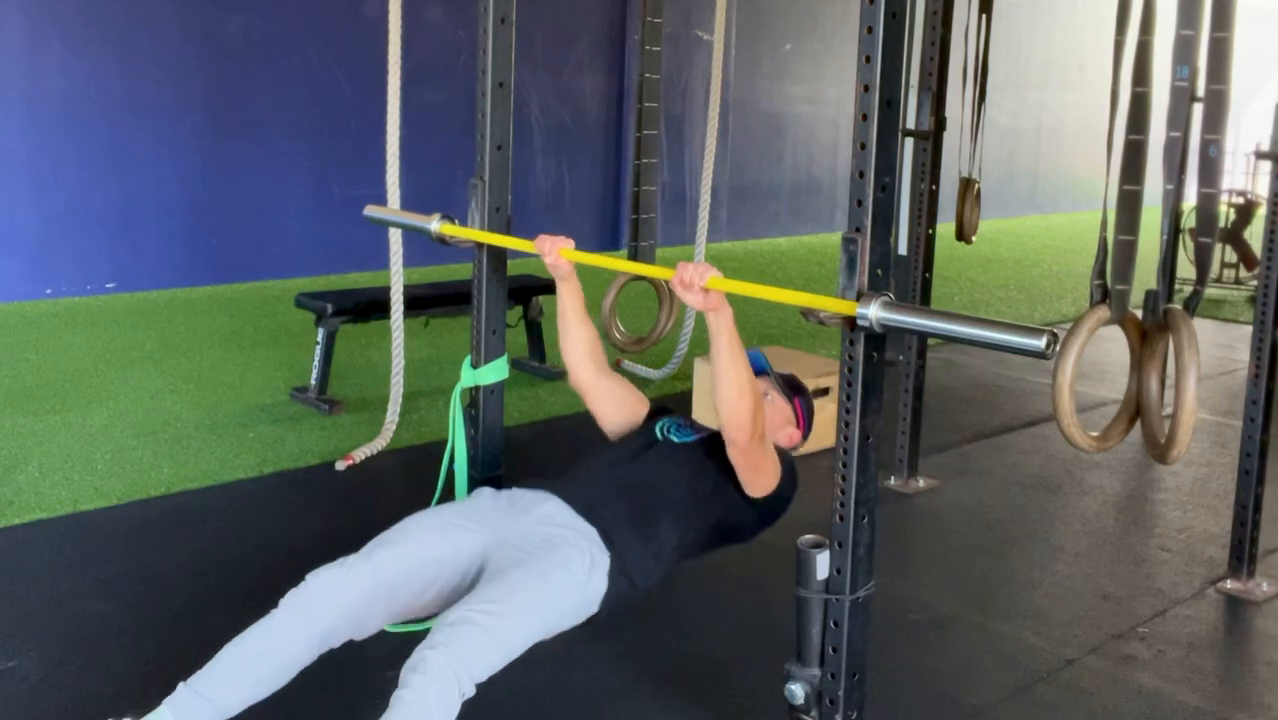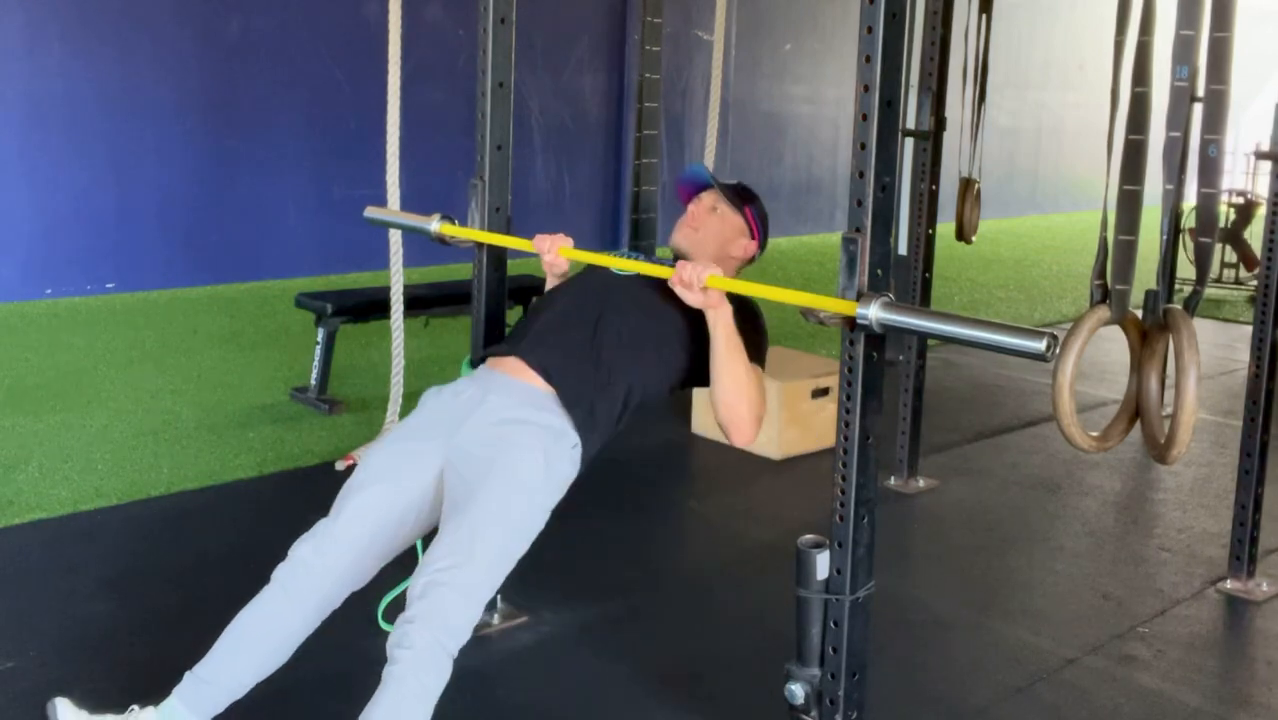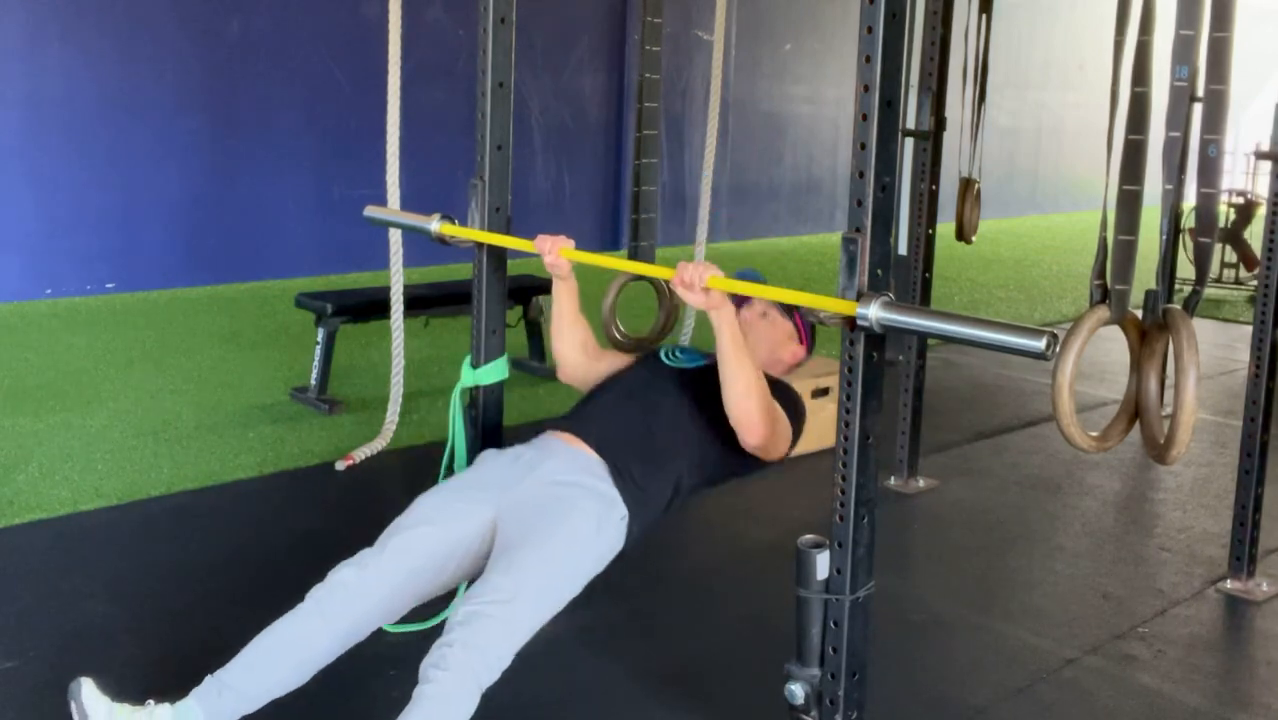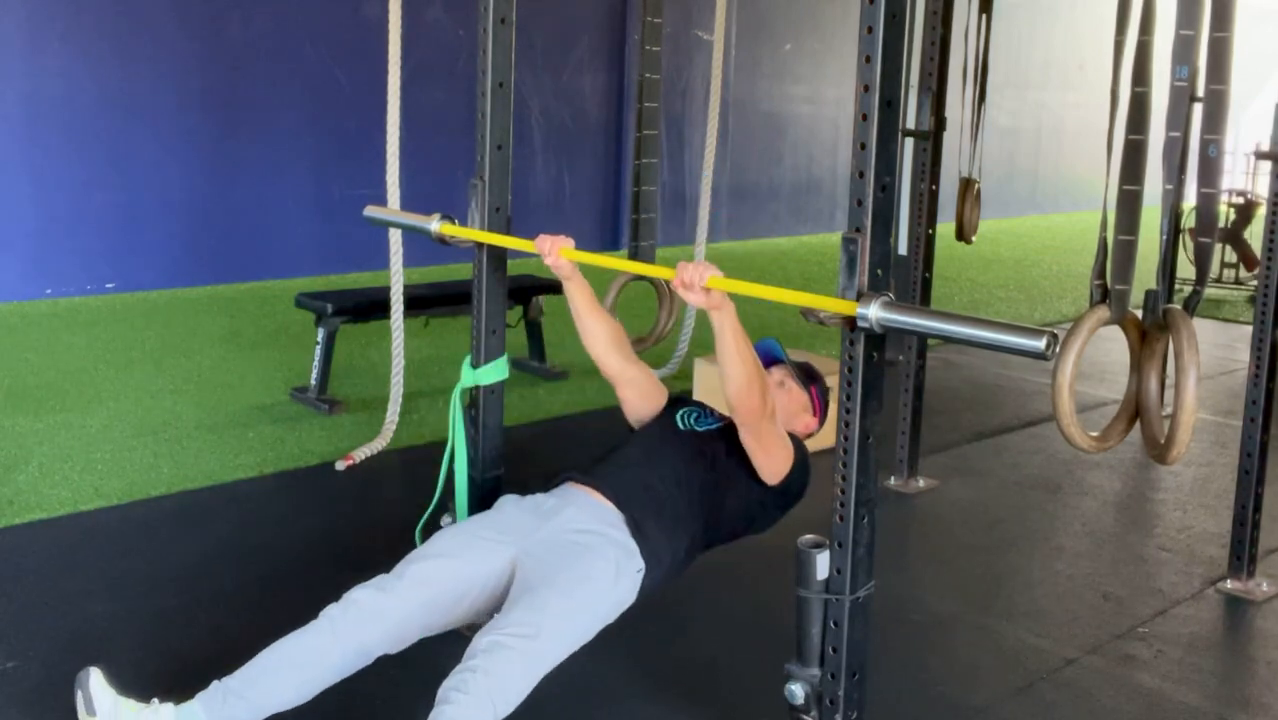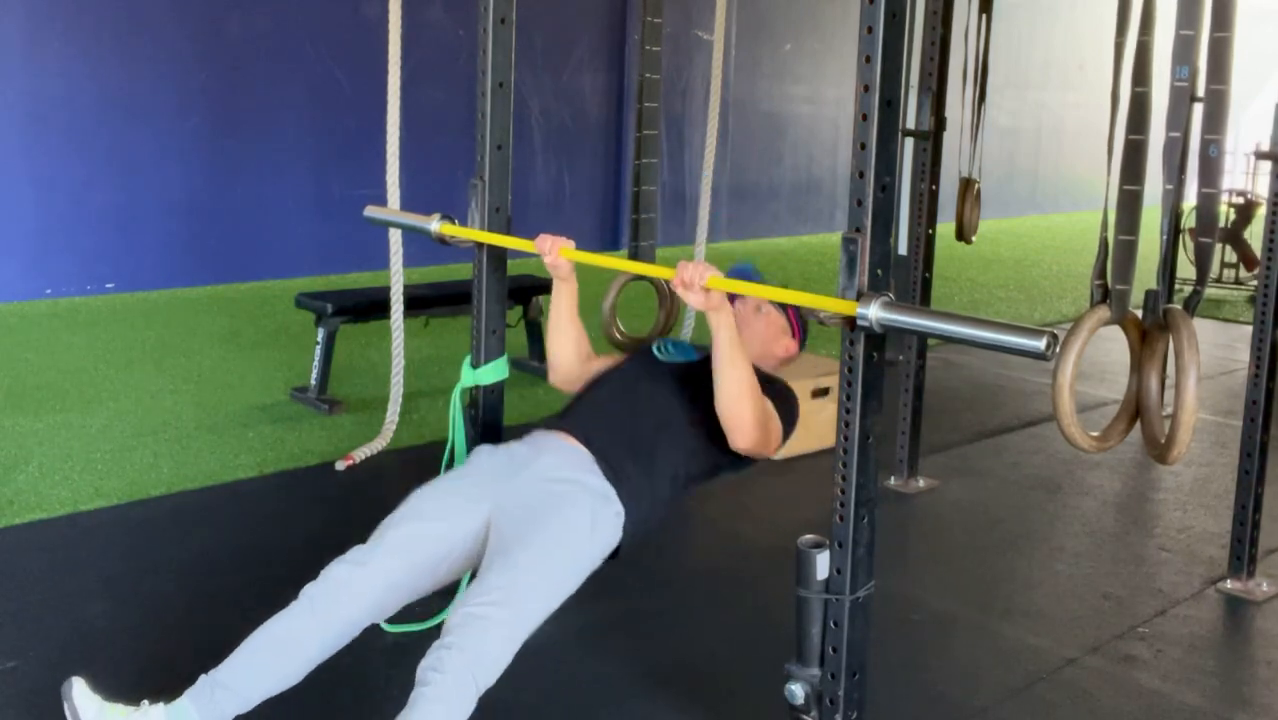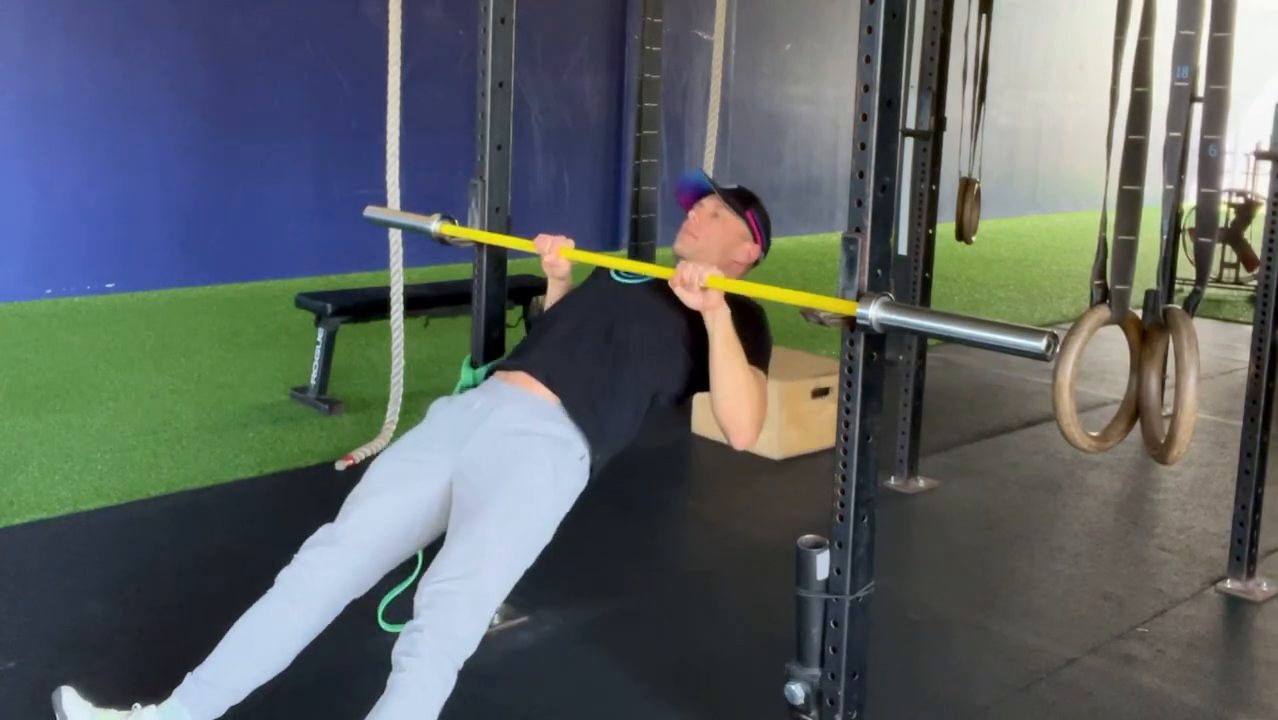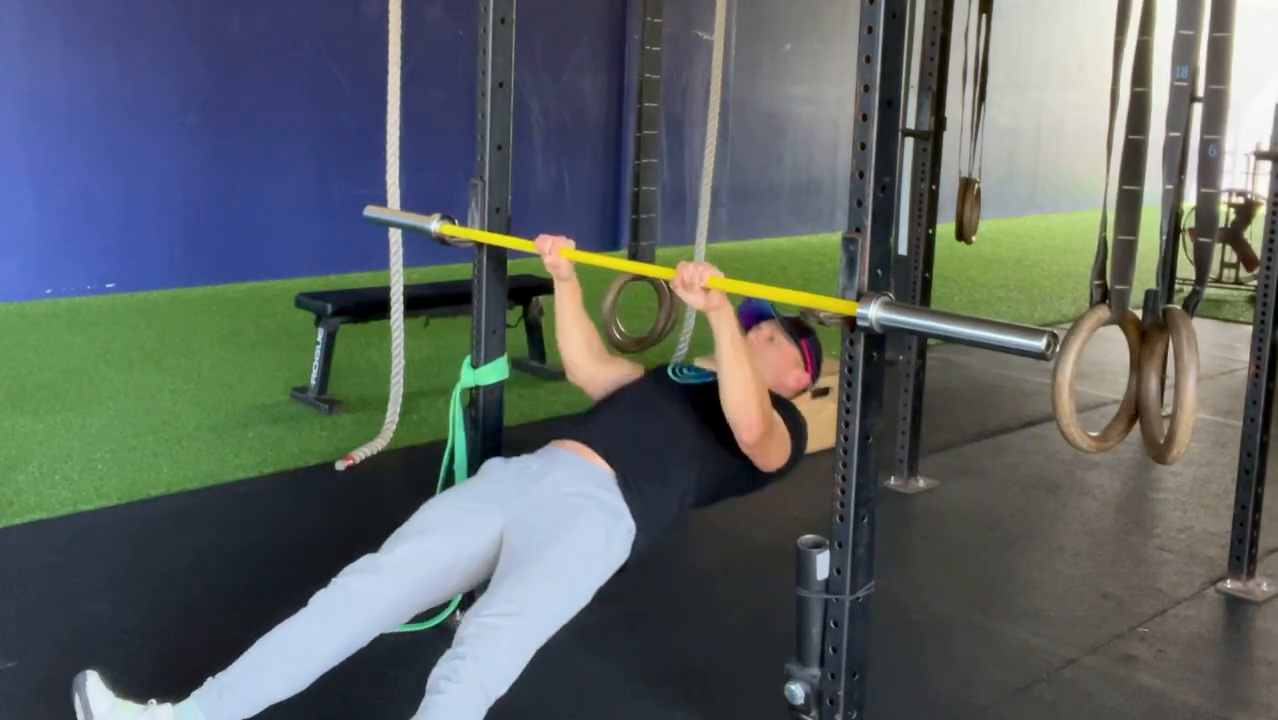
dt=0.5s
person 1, frame 1
left shoulder: (764, 483)
right shoulder: (668, 426)
left elbow: (742, 432)
right elbow: (590, 375)
left wrist: (719, 314)
right wrist: (567, 279)
left hip: (577, 548)
right hip: (506, 507)
left knee: (446, 657)
right knee: (328, 595)
person 1, frame 2
left shoulder: (727, 317)
right shoulder: (627, 267)
left elbow: (740, 427)
left wrist: (716, 307)
right wrist: (558, 276)
left hip: (537, 434)
right hip: (459, 401)
left knee: (433, 620)
right knee: (319, 563)
person 1, frame 3
left shoulder: (779, 407)
right shoulder: (672, 361)
left elbow: (753, 427)
right elbow: (576, 363)
left wrist: (718, 310)
right wrist: (562, 275)
left hip: (590, 500)
right hip: (515, 466)
left knee: (470, 643)
right knee: (359, 587)
person 1, frame 4
left shoulder: (776, 470)
right shoulder: (685, 419)
left elbow: (751, 408)
right elbow: (617, 360)
left wrist: (720, 309)
right wrist: (568, 271)
left hip: (606, 550)
right hip: (532, 513)
right knee: (375, 609)
person 1, frame 5
left shoulder: (771, 397)
right shoulder: (670, 351)
left elbow: (743, 434)
right elbow: (569, 376)
left wrist: (722, 315)
right wrist: (564, 280)
left hip: (584, 497)
right hip: (510, 461)
left knee: (472, 642)
right knee: (354, 584)
person 1, frame 6
left shoulder: (734, 317)
right shoulder: (632, 271)
left elbow: (742, 431)
left wrist: (717, 311)
right wrist: (559, 277)
left hip: (546, 442)
right hip: (470, 411)
left knee: (448, 611)
right knee: (330, 561)
person 1, frame 7
left shoulder: (780, 434)
right shoulder: (679, 379)
left elbow: (751, 426)
right elbow: (584, 364)
left wrist: (720, 312)
right wrist: (564, 274)
left hip: (596, 510)
right hip: (521, 474)
left knee: (487, 644)
right knee: (369, 588)
